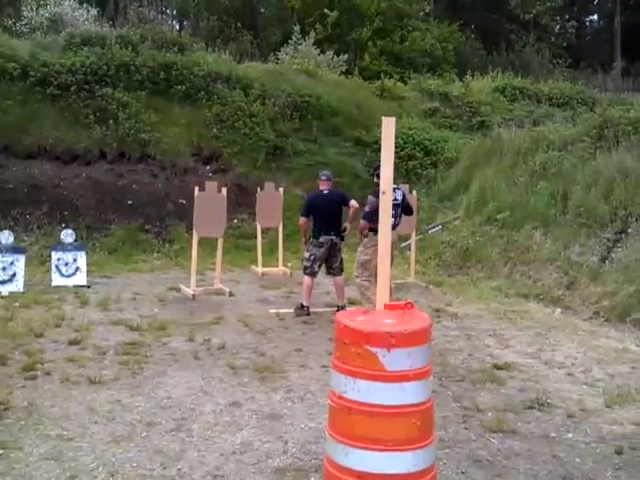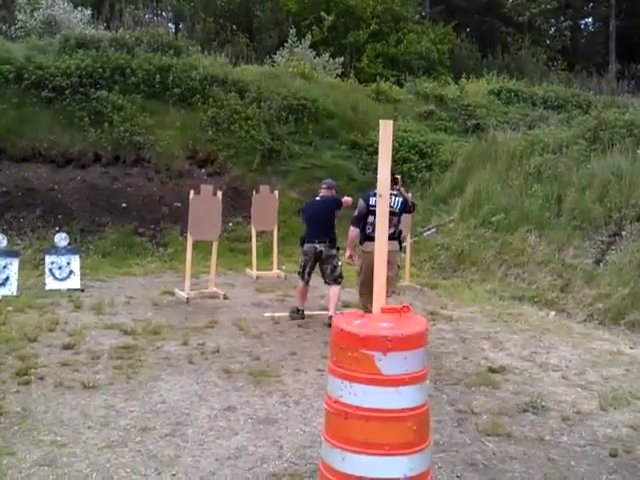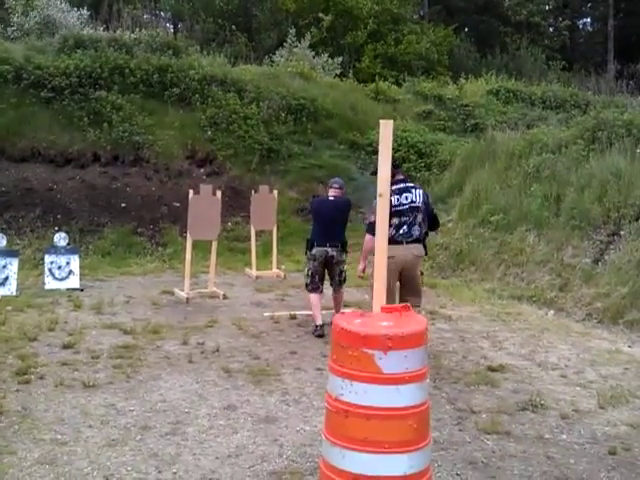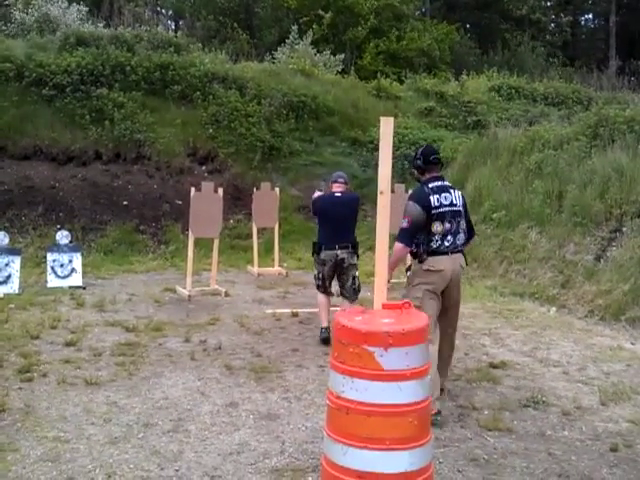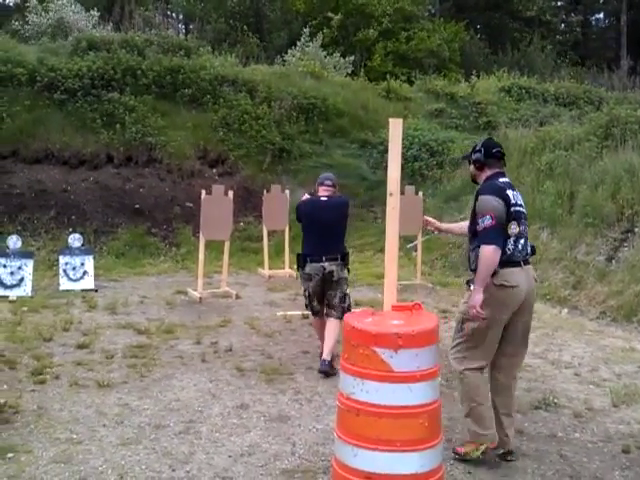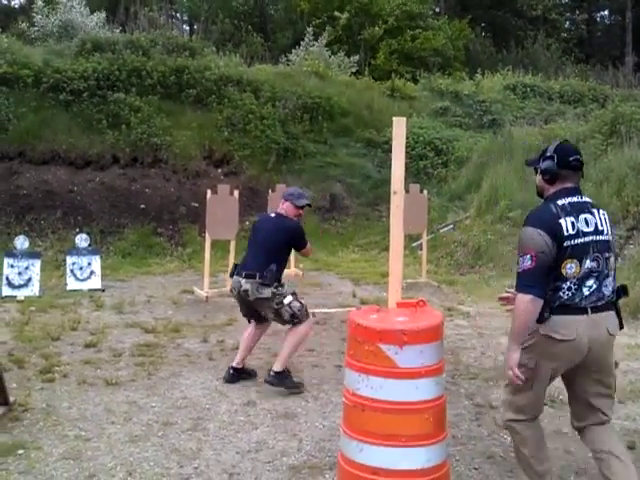
dt=0.7s
person 1, frame 1
left shoulder: (376, 194)
right shoulder: (399, 192)
left elbow: (366, 219)
right elbow: (410, 211)
left wrist: (361, 234)
left hip: (375, 238)
right hip: (391, 237)
left knee: (363, 274)
left ankle: (372, 308)
person 1, frame 2
left shoulder: (367, 197)
right shoulder: (400, 199)
left elbow: (355, 225)
right elbow: (411, 207)
left wrist: (349, 248)
right wrist: (400, 189)
left hip: (369, 246)
right hip: (391, 247)
left knee: (365, 288)
right knee: (390, 291)
person 1, frame 3
right shoulder: (421, 194)
left elbow: (372, 232)
right elbow: (434, 224)
left wrist: (362, 261)
left hip: (390, 253)
right hip: (415, 252)
left knee: (385, 304)
right knee: (412, 302)
person 1, frame 4
left shoulder: (419, 197)
right shoulder: (457, 194)
left elbow: (404, 240)
right elbow: (468, 234)
left wrist: (387, 271)
left hip: (429, 267)
right hip: (455, 264)
right knee: (446, 330)
left ankle: (428, 402)
right ankle: (438, 384)
person 1, frame 5
left shoulder: (489, 193)
right shoulder: (510, 191)
left elbow: (491, 245)
left wrist: (478, 289)
right wrist: (442, 227)
left hip: (500, 282)
right hip: (524, 279)
left knee: (467, 358)
right knee: (506, 365)
left ankle: (482, 437)
right ankle: (502, 438)
person 1, frame 6
left shoulder: (541, 219)
right shoulder: (601, 215)
left elbow: (530, 291)
left wrist: (514, 348)
right wrist: (522, 298)
left hip: (557, 330)
right hip: (603, 325)
left knee: (519, 412)
right knee: (597, 421)
person 2, frame 1
left shoulder: (312, 198)
right shoulder: (339, 195)
left elbow: (302, 221)
right elbow: (355, 206)
left wrist: (304, 236)
right wrist: (349, 223)
left hip: (319, 239)
right hip: (336, 238)
left knee: (309, 273)
right knee: (337, 273)
left ankle: (305, 306)
right ankle: (341, 306)
person 2, frame 2
left shoulder: (307, 205)
right shoulder: (332, 200)
right elbow: (348, 201)
right wrist: (345, 200)
left hip: (309, 246)
right hip: (327, 247)
left knee: (304, 279)
right knee: (335, 282)
left ankle: (299, 310)
right ankle: (332, 315)
person 2, frame 3
left shoulder: (316, 203)
right shoulder: (346, 203)
left hip: (316, 250)
right hip: (337, 250)
left knee: (315, 289)
right knee: (337, 287)
left ankle: (318, 325)
person 2, frame 4
left shoulder: (319, 201)
right shoulder: (354, 199)
left hip: (325, 253)
right hip: (347, 253)
left knee: (323, 291)
right knee: (349, 296)
left ankle: (325, 328)
person 2, frame 5
left shoulder: (303, 206)
right shoulder: (343, 204)
left hip: (310, 266)
right hip: (336, 266)
left knee: (316, 312)
right knee: (336, 313)
left ankle: (325, 352)
right ankle: (326, 360)
person 2, frame 6
left shoulder: (260, 221)
right shoulder: (293, 228)
right elbow: (307, 252)
left hip: (239, 282)
right hip: (262, 286)
left knee: (259, 321)
right knee: (303, 322)
left ankle: (235, 368)
right ankle: (278, 372)
